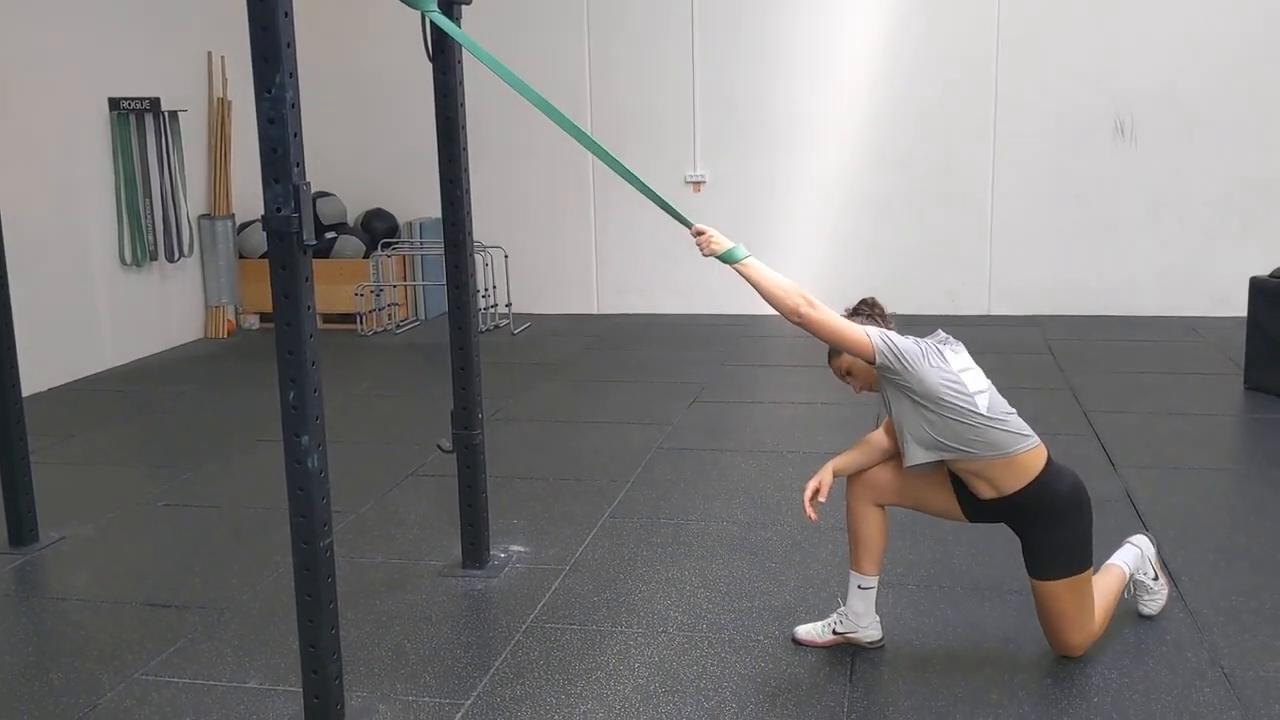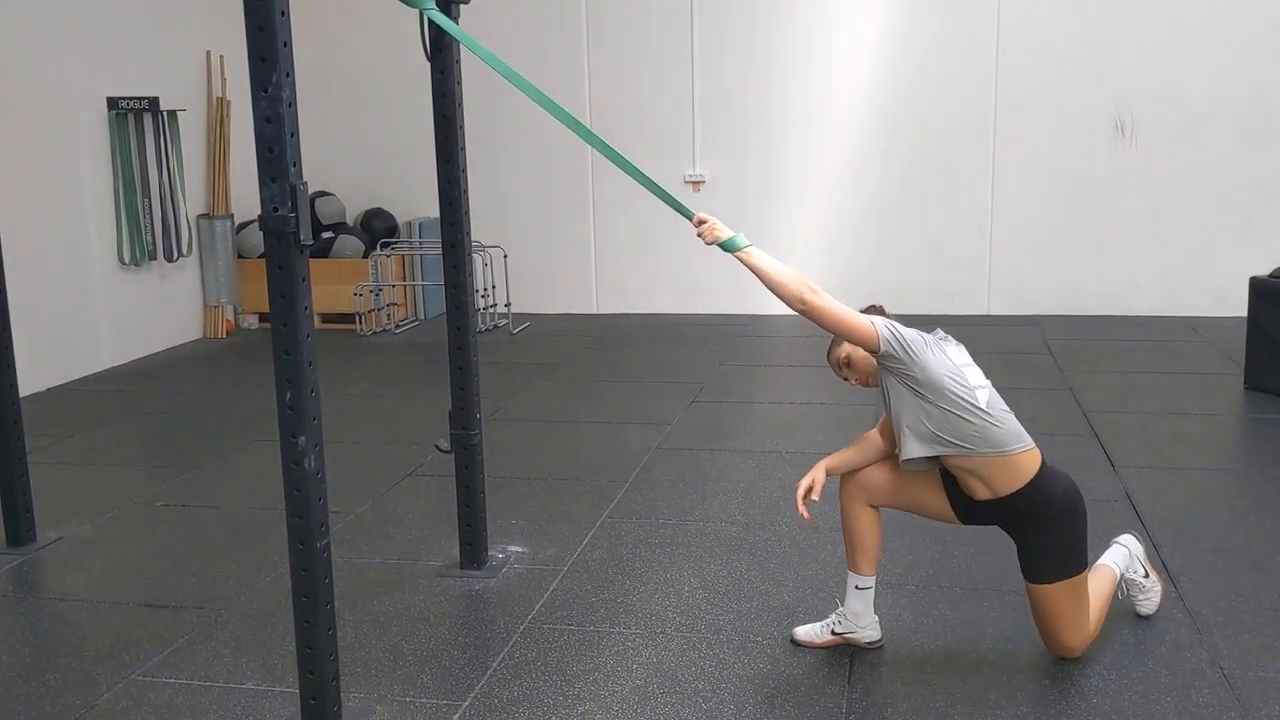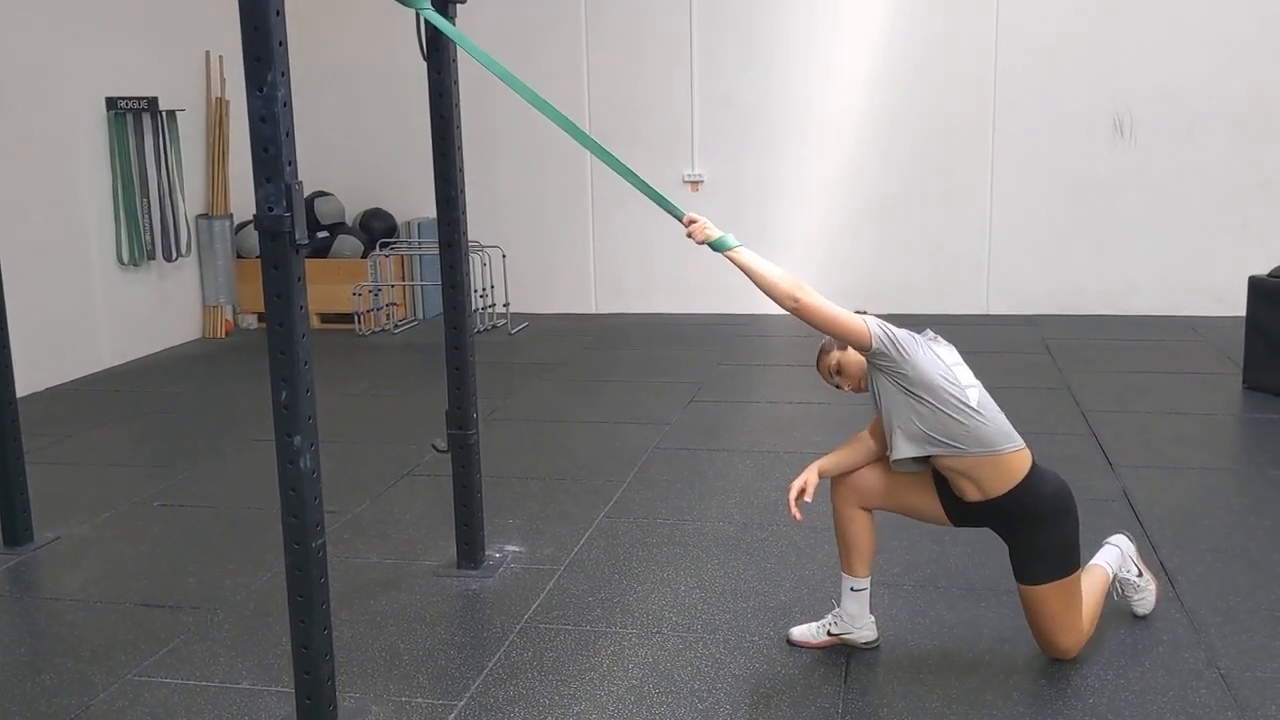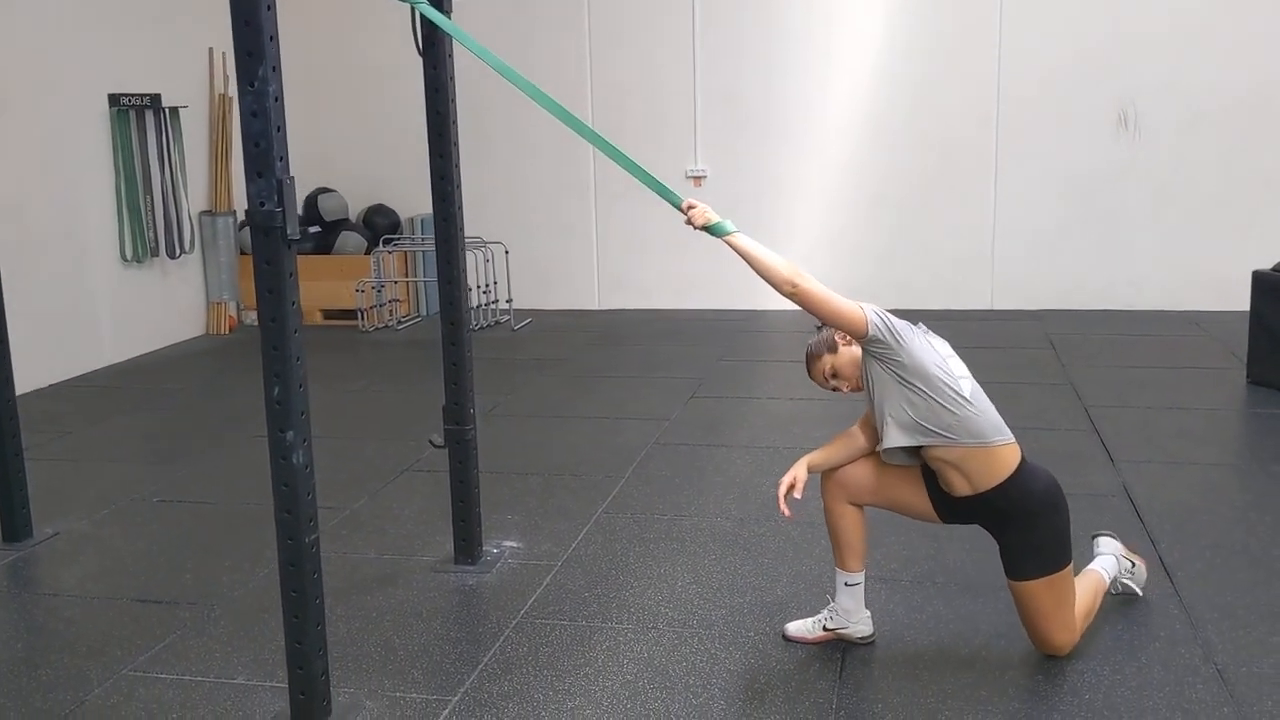
dt=0.3s
person 1, frame 1
left shoulder: (907, 356)
right shoulder: (905, 376)
left elbow: (803, 310)
right elbow: (889, 438)
left wrist: (733, 254)
right wrist: (833, 467)
left hip: (1048, 502)
right hip: (985, 490)
left knee: (1071, 643)
right knee: (865, 482)
left ankle: (1131, 560)
right ankle: (860, 621)
person 1, frame 2
left shoulder: (908, 349)
right shoulder: (901, 376)
left elbow: (807, 299)
right elbow: (884, 438)
left wrist: (735, 243)
right wrist: (826, 466)
left hip: (1042, 504)
right hip: (976, 491)
left knee: (1068, 645)
right knee: (858, 481)
left ankle: (1121, 560)
right ankle: (858, 620)
person 1, frame 3
left shoulder: (897, 351)
right shoulder: (892, 379)
left elbow: (798, 299)
right elbow: (876, 441)
left wrist: (725, 243)
right wrist: (817, 469)
left hip: (1033, 507)
right hip: (967, 494)
left knee: (1063, 646)
right knee: (849, 485)
left ankle: (1113, 561)
right ankle: (854, 622)
person 1, frame 4
left shoulder: (891, 341)
right shoulder: (884, 372)
left elbow: (795, 285)
right elbow: (866, 435)
left wrist: (723, 229)
right wrist: (807, 462)
left hip: (1023, 502)
right hip: (958, 492)
left knee: (1056, 643)
right knee: (839, 480)
left ankle: (1107, 564)
right ankle: (850, 617)
